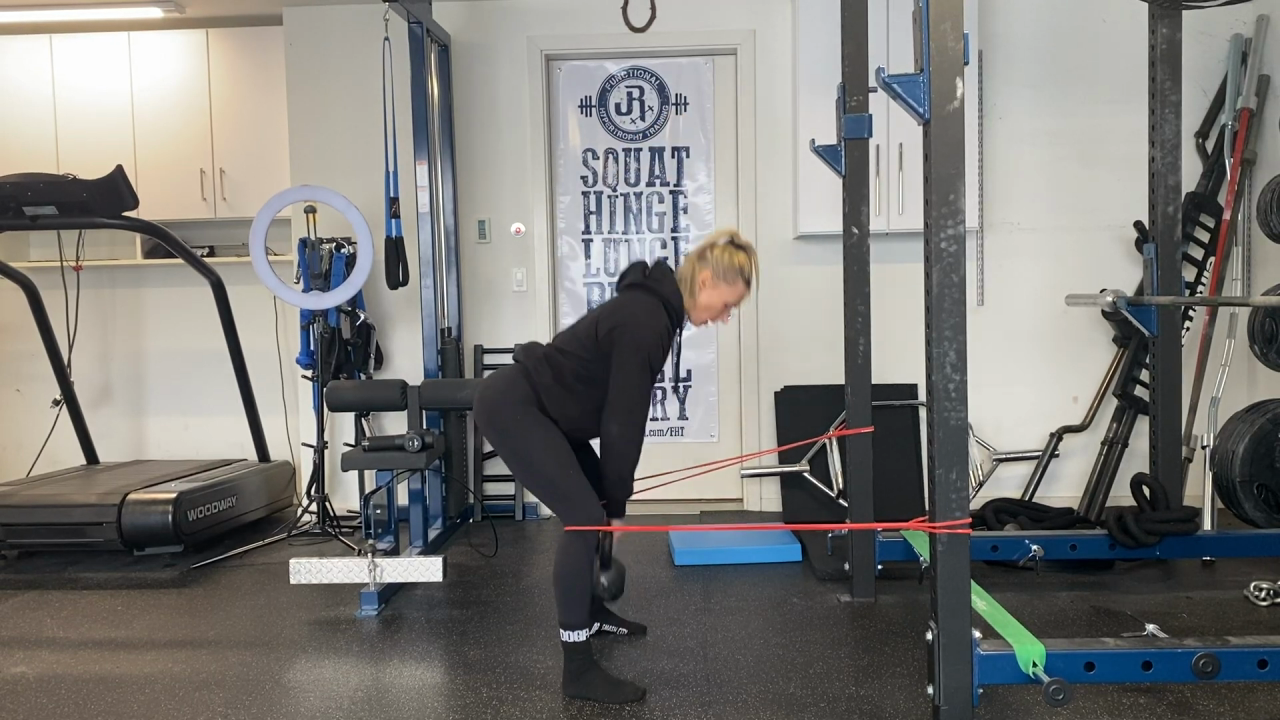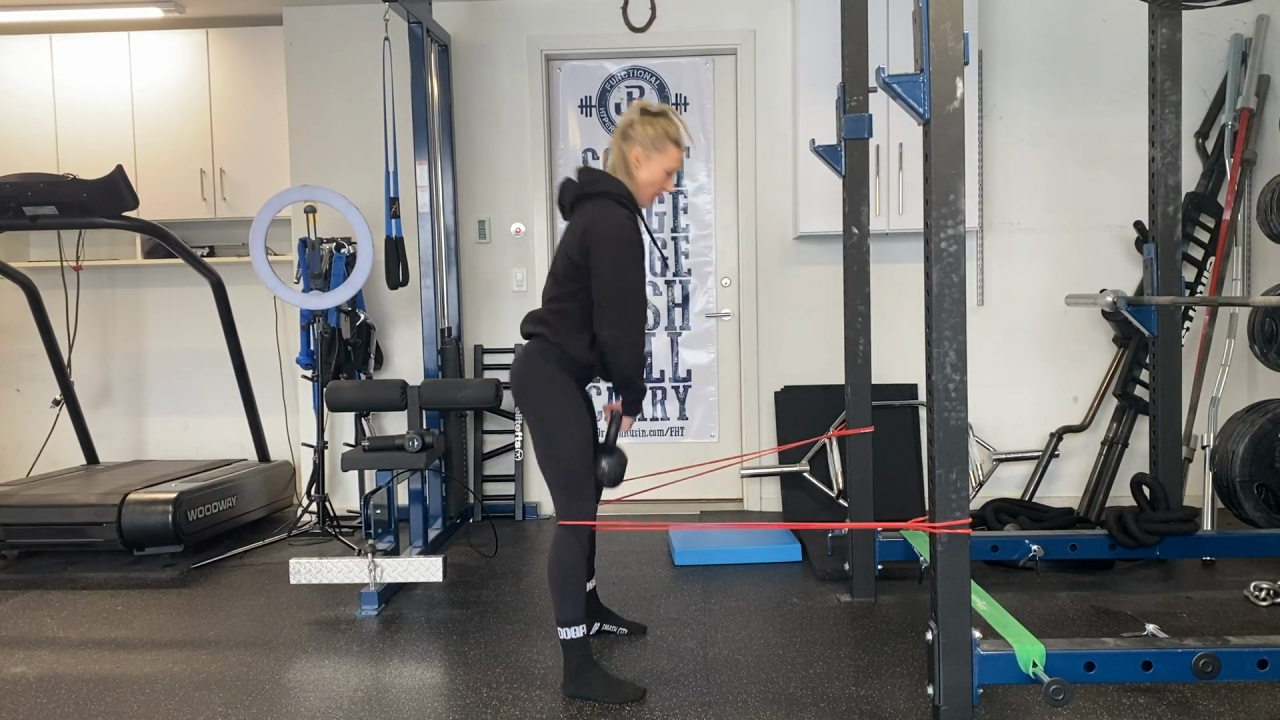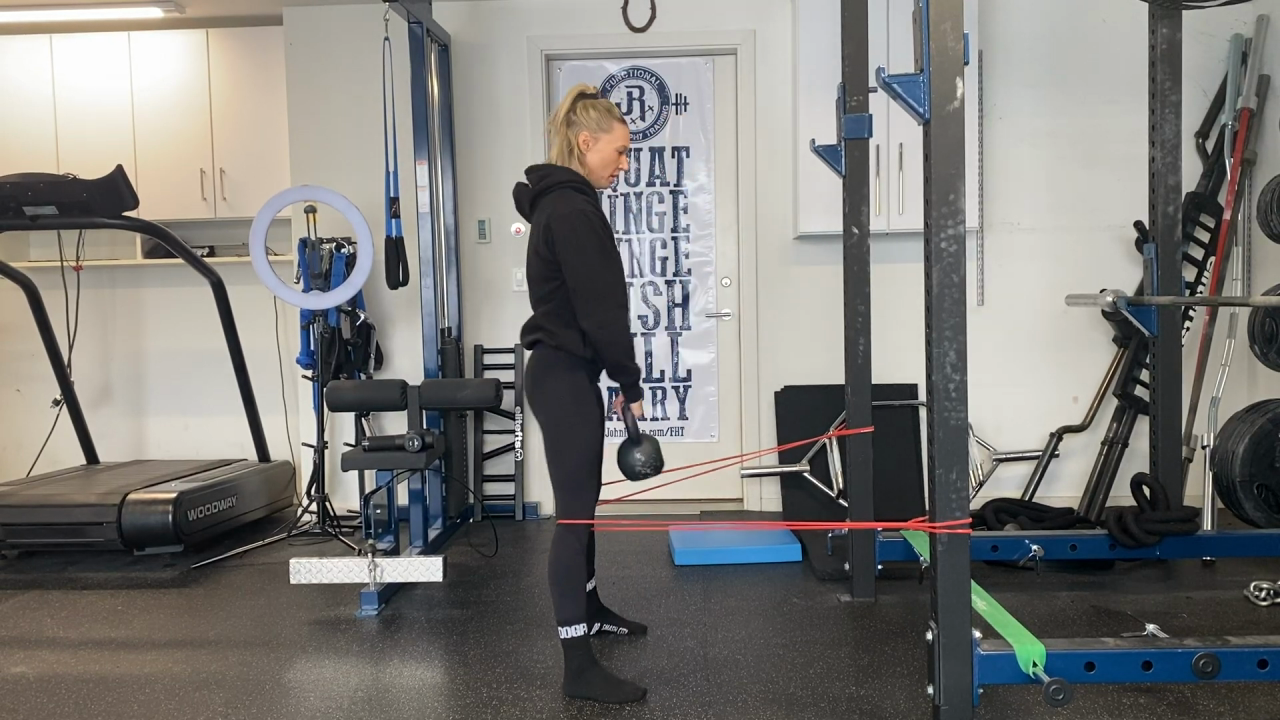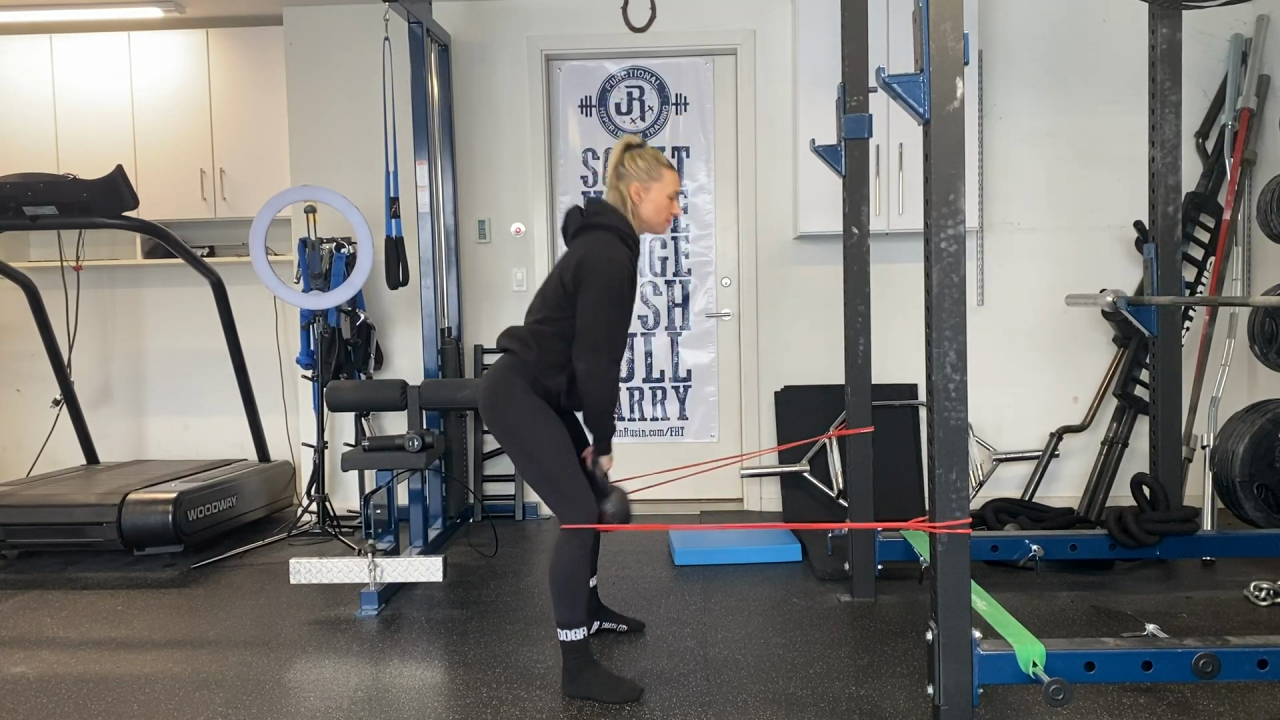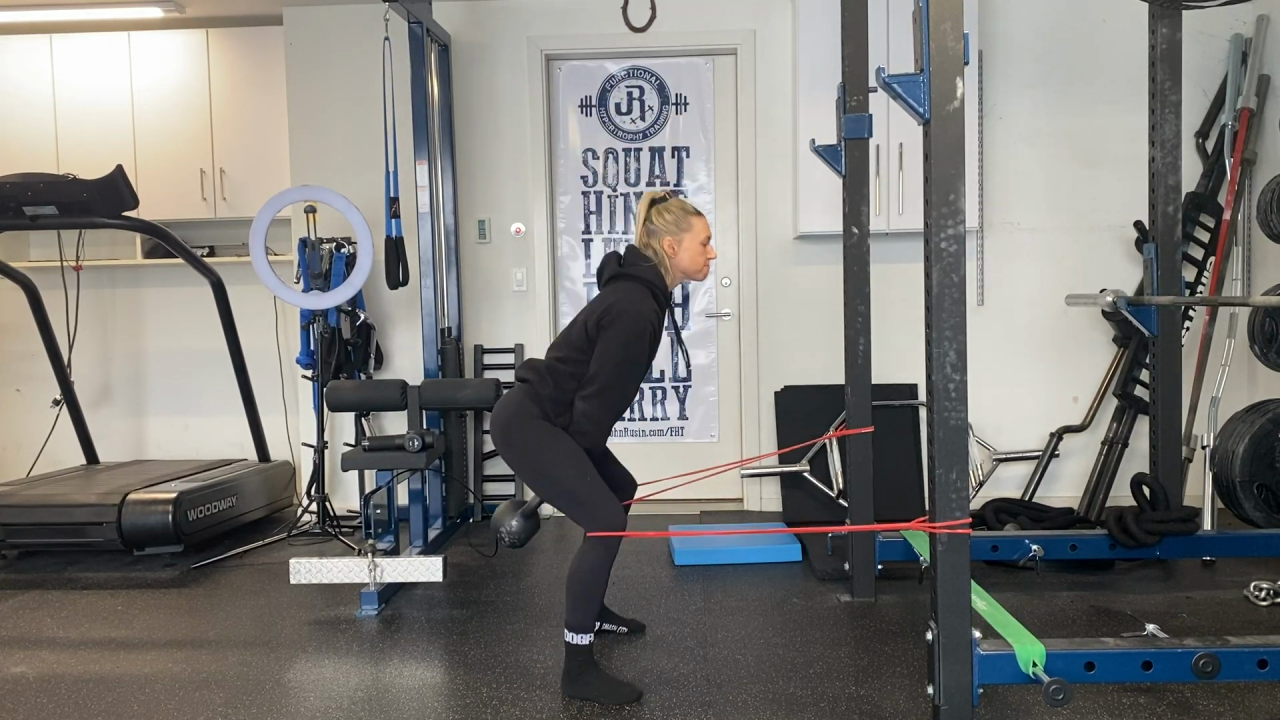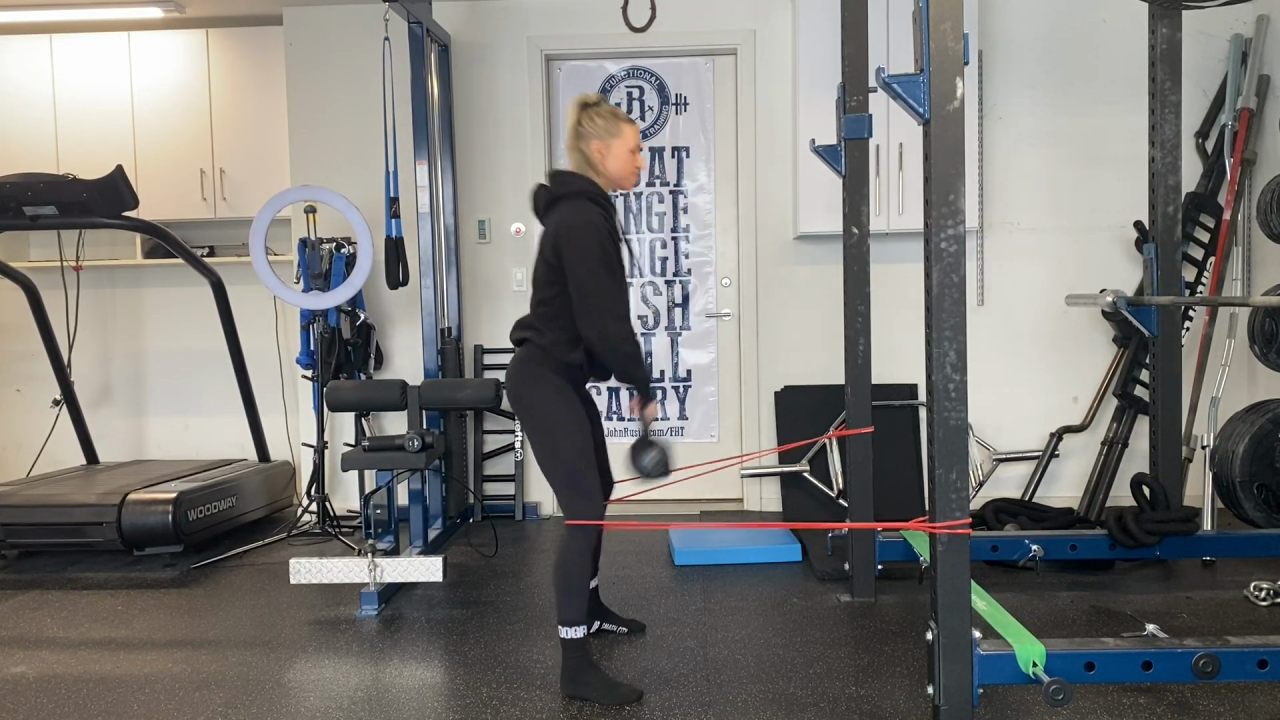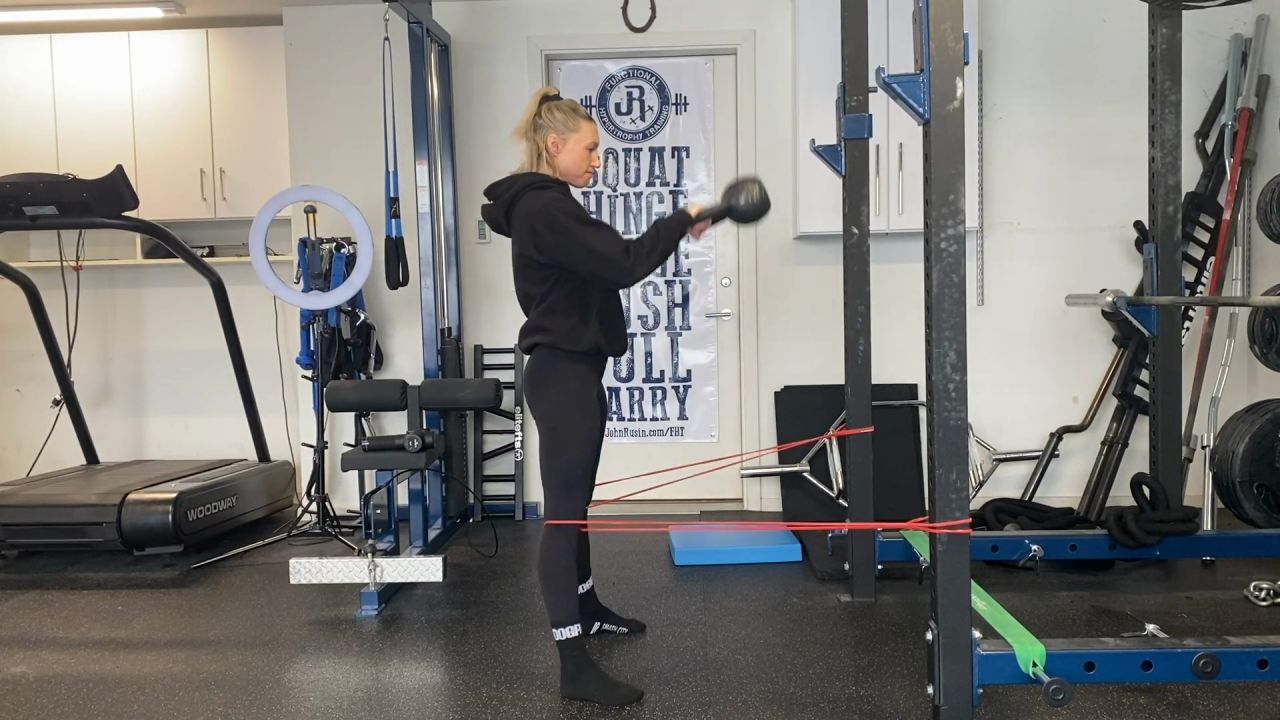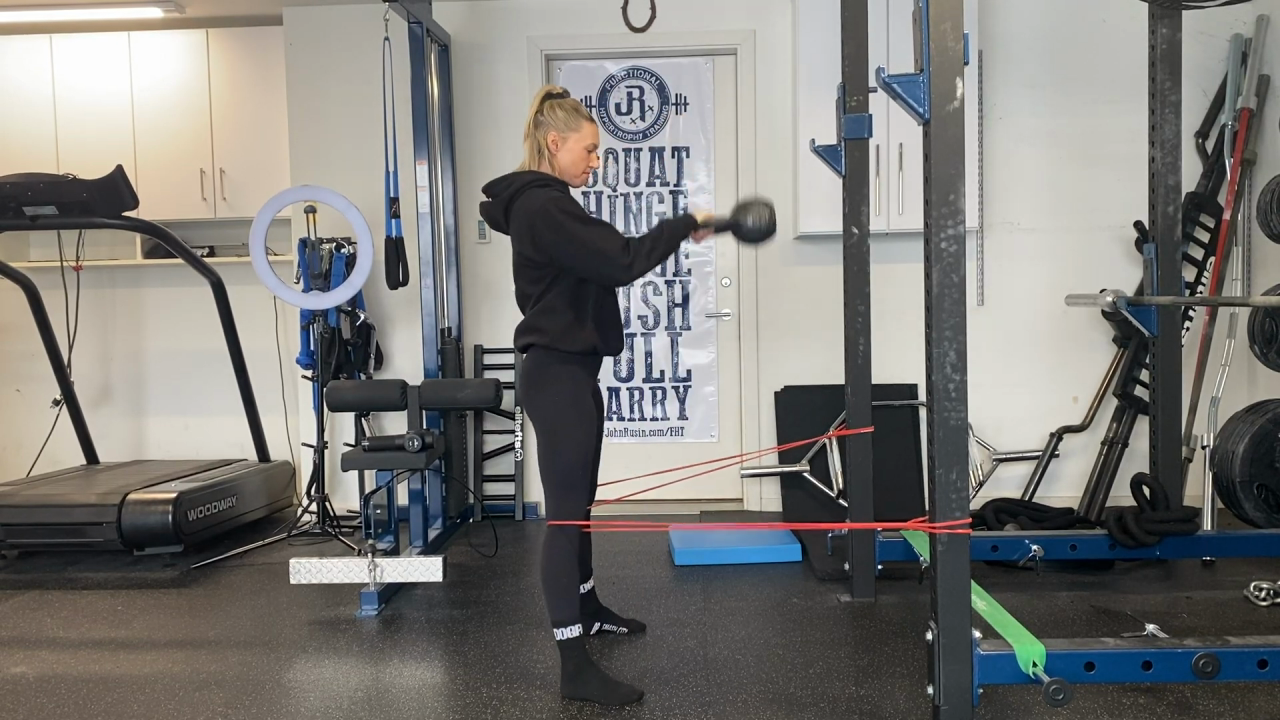
dt=0.3s
person 1, frame 1
left shoulder: (652, 309)
right shoulder: (645, 322)
left elbow: (623, 413)
right elbow: (623, 422)
left wrist: (612, 502)
right wrist: (618, 506)
left hip: (535, 404)
right hip: (512, 406)
left knee: (593, 503)
right knee: (583, 517)
left ankle: (591, 611)
right ankle: (578, 669)
person 1, frame 2
left shoulder: (605, 212)
right shoulder: (610, 222)
left elbow: (610, 318)
right elbow: (619, 325)
left wrist: (622, 391)
right wrist: (632, 397)
left hip: (560, 374)
right hip: (551, 379)
left knee: (585, 501)
right knee: (577, 511)
left ankle: (588, 608)
right ankle: (577, 667)
person 1, frame 3
left shoulder: (564, 204)
right shoulder: (572, 208)
right elbow: (600, 313)
left wrist: (618, 381)
right wrist: (631, 385)
left hip: (567, 373)
right hip: (565, 378)
left knee: (585, 499)
right knee: (575, 511)
left ankle: (589, 608)
right ankle: (578, 666)
person 1, frame 4
left shoulder: (607, 243)
right shoulder: (608, 255)
left elbow: (593, 352)
right elbow: (596, 360)
left wrist: (597, 435)
right wrist: (603, 439)
left hip: (538, 390)
right hip: (518, 394)
left knee: (588, 497)
right knee: (578, 512)
left ankle: (589, 608)
right ankle: (576, 665)
person 1, frame 5
left shoulder: (641, 293)
right shoulder: (636, 308)
left elbow: (599, 394)
right elbow: (600, 402)
left wrist: (592, 472)
right wrist: (579, 474)
left hip: (546, 415)
right hip: (528, 422)
left knee: (620, 492)
right knee: (604, 519)
left ankle: (591, 610)
right ankle: (578, 668)
person 1, frame 6
left shoulder: (587, 211)
right shoulder: (580, 218)
left elbow: (602, 316)
right elbow: (603, 322)
left wrist: (632, 382)
right wrist: (643, 386)
left hip: (561, 375)
right hip: (545, 379)
left knee: (597, 488)
right knee: (584, 509)
left ankle: (589, 607)
right ankle: (575, 664)
person 1, frame 7
left shoulder: (546, 205)
right shoulder: (542, 209)
left elbow: (610, 260)
right elbow: (622, 265)
left wrist: (673, 224)
right wrist: (679, 221)
left hip: (573, 371)
right hip: (562, 375)
left knee: (576, 503)
right knee: (564, 514)
left ankle: (586, 608)
right ankle: (575, 667)
person 1, frame 8
left shoulder: (545, 205)
right shoulder: (540, 208)
left elbow: (609, 255)
right elbow: (622, 261)
left wrist: (680, 227)
right wrist: (685, 225)
left hip: (571, 371)
right hip: (556, 375)
left knee: (580, 501)
right knee: (566, 512)
left ankle: (587, 607)
right ankle: (575, 667)
